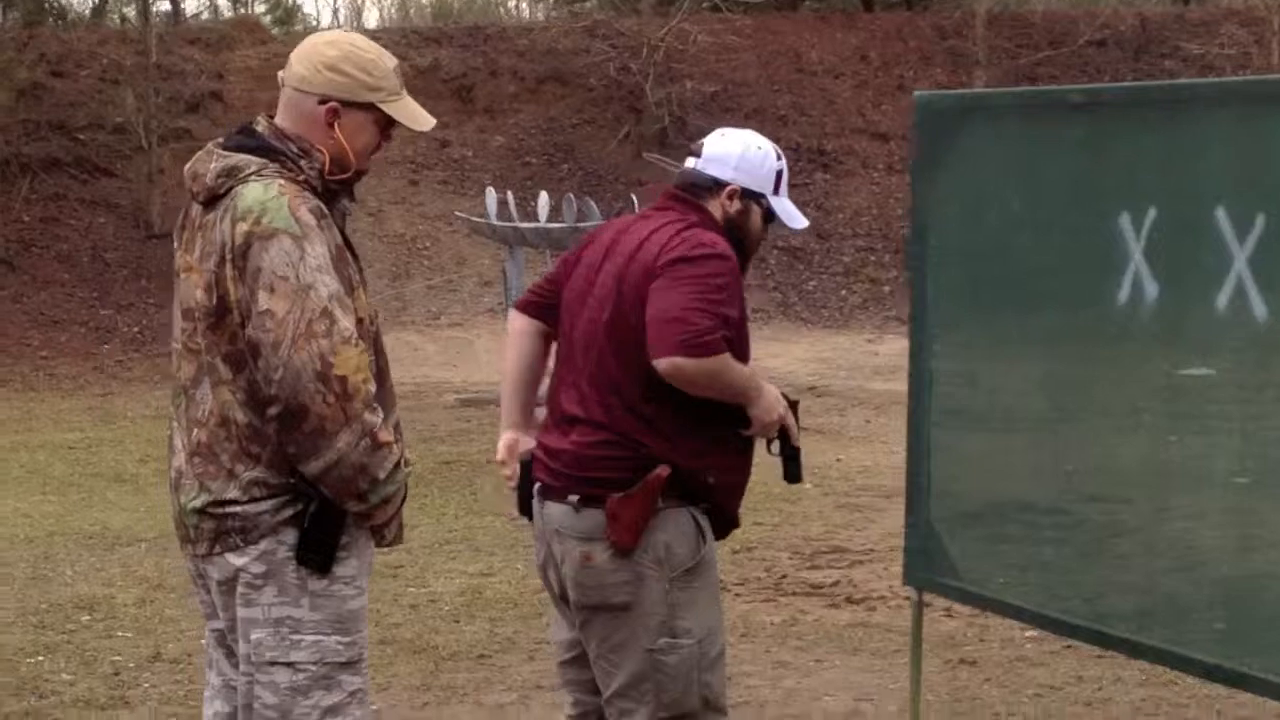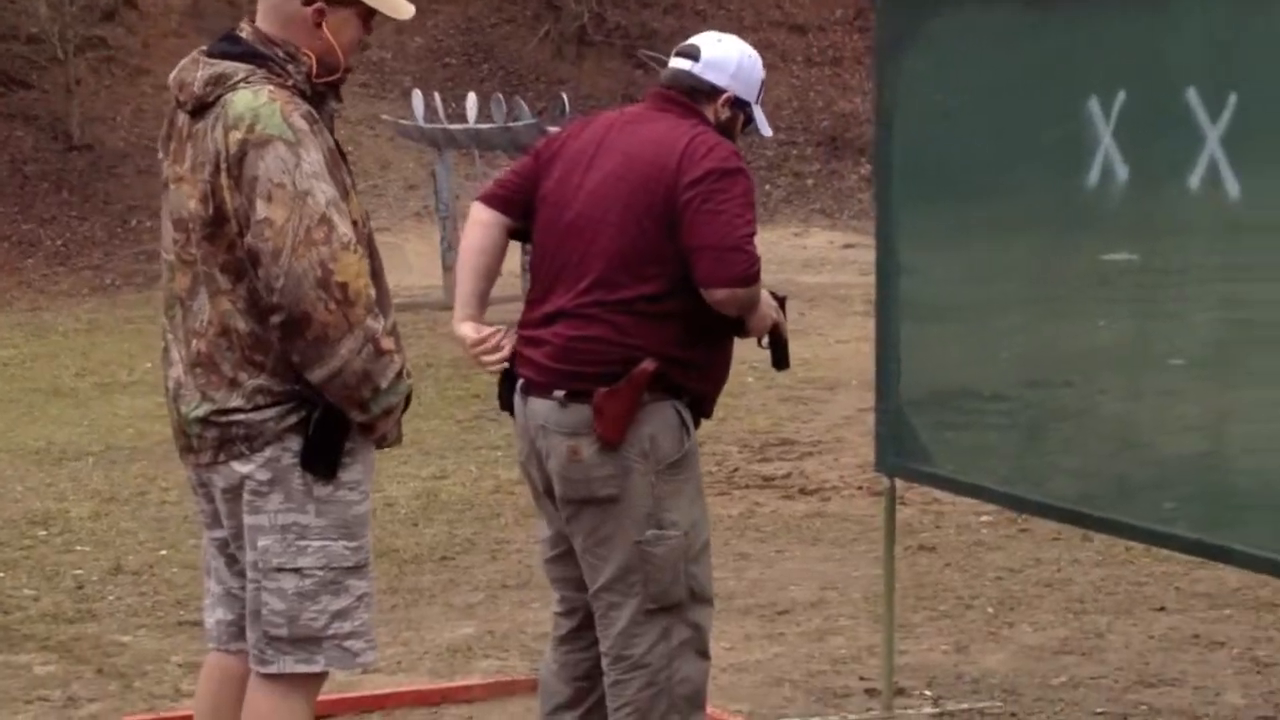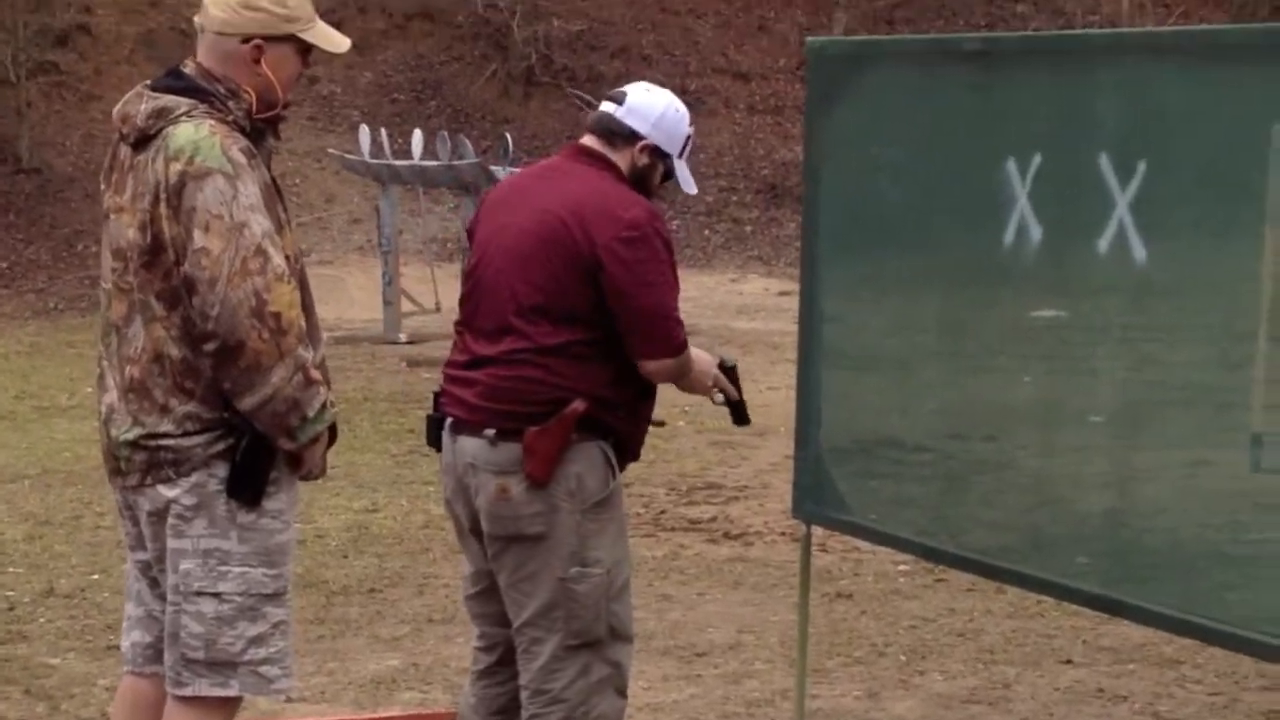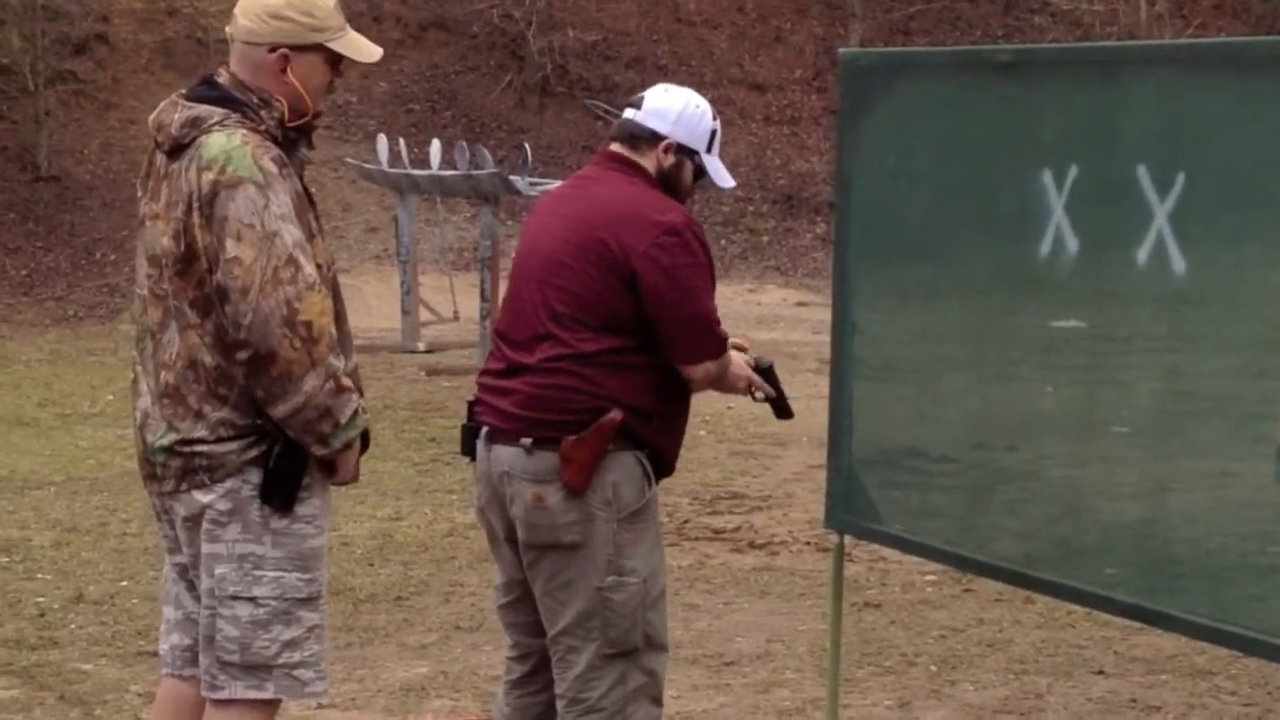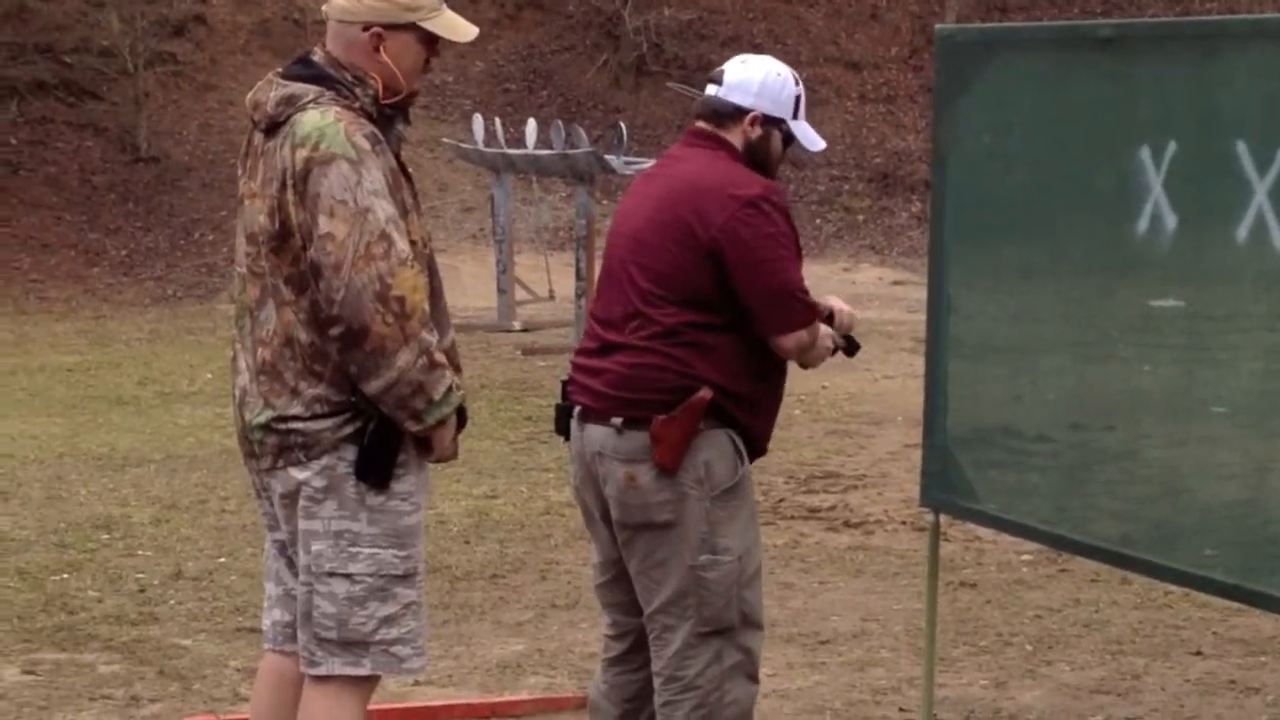
dt=0.7s
person 1, frame 1
left shoulder: (226, 196)
right shoulder: (280, 212)
right elbow: (316, 384)
right wrist: (382, 493)
left hip: (227, 508)
right hip: (287, 526)
person 1, frame 2
left shoulder: (205, 102)
right shoulder: (270, 119)
right elbow: (316, 288)
right wrist: (381, 394)
left hip: (219, 408)
right hip: (288, 426)
left knee: (238, 638)
right knee: (290, 657)
person 1, frame 3
left shoulder: (144, 138)
right shoulder: (210, 152)
right elbow: (247, 317)
right wrist: (306, 425)
left hip: (151, 438)
right hip: (216, 454)
left knee: (153, 661)
person 1, frame 4
left shoulder: (182, 145)
right shoulder: (242, 159)
right elbow: (278, 323)
right wrist: (339, 429)
left hip: (186, 442)
right hip: (249, 458)
person 1, frame 5
left shoulder: (284, 123)
right shoulder: (338, 138)
right elbow: (372, 300)
right wrist: (435, 406)
left hip: (288, 420)
right hip: (349, 437)
left knee: (294, 639)
right knee: (344, 658)
person 2, frame 1
left shoulder: (614, 235)
right shoulder: (699, 249)
left elbow: (530, 314)
right elbow: (680, 355)
left wrist: (517, 425)
right wrist: (753, 390)
left hip: (567, 510)
right hip: (636, 528)
person 2, frame 2
left shoulder: (581, 136)
right shoulder: (707, 157)
left elbow: (492, 209)
right elbow: (728, 285)
left wrist: (469, 314)
right wrist: (758, 309)
left hip: (545, 406)
right hip: (621, 423)
left knee: (585, 612)
right knee: (656, 618)
person 2, frame 3
left shoulder: (508, 192)
right shoulder: (624, 215)
right elbow: (660, 356)
right wrist: (696, 370)
left hip: (469, 442)
right hip: (547, 460)
left knee: (502, 647)
right knee: (573, 656)
person 2, frame 4
left shoulder: (559, 202)
right shoulder: (658, 222)
right elbow: (698, 366)
left wrist: (706, 351)
right wrist: (729, 370)
left hip: (503, 451)
left knee: (535, 656)
right knee: (609, 668)
person 2, frame 5
left shoulder: (658, 180)
right shoulder: (743, 195)
right elbow: (790, 336)
left wrist: (806, 313)
right wrist: (819, 337)
left hip: (601, 430)
left knee: (633, 636)
right knee: (705, 644)
